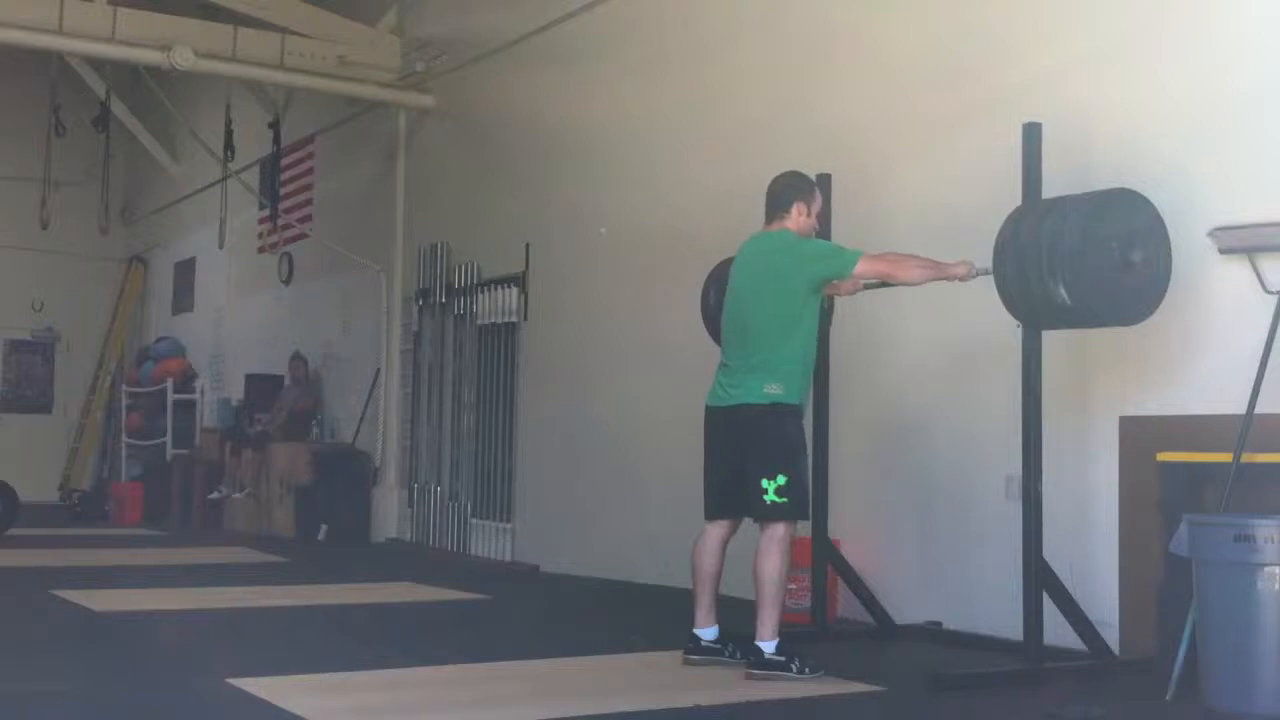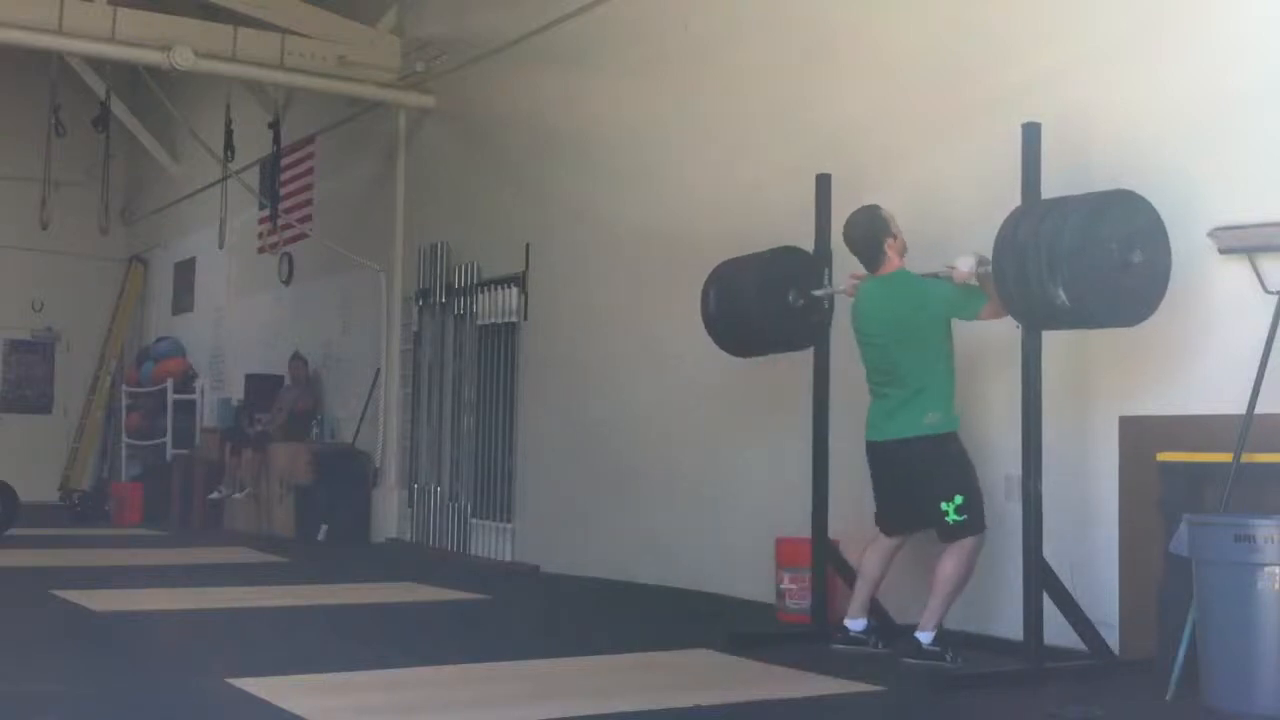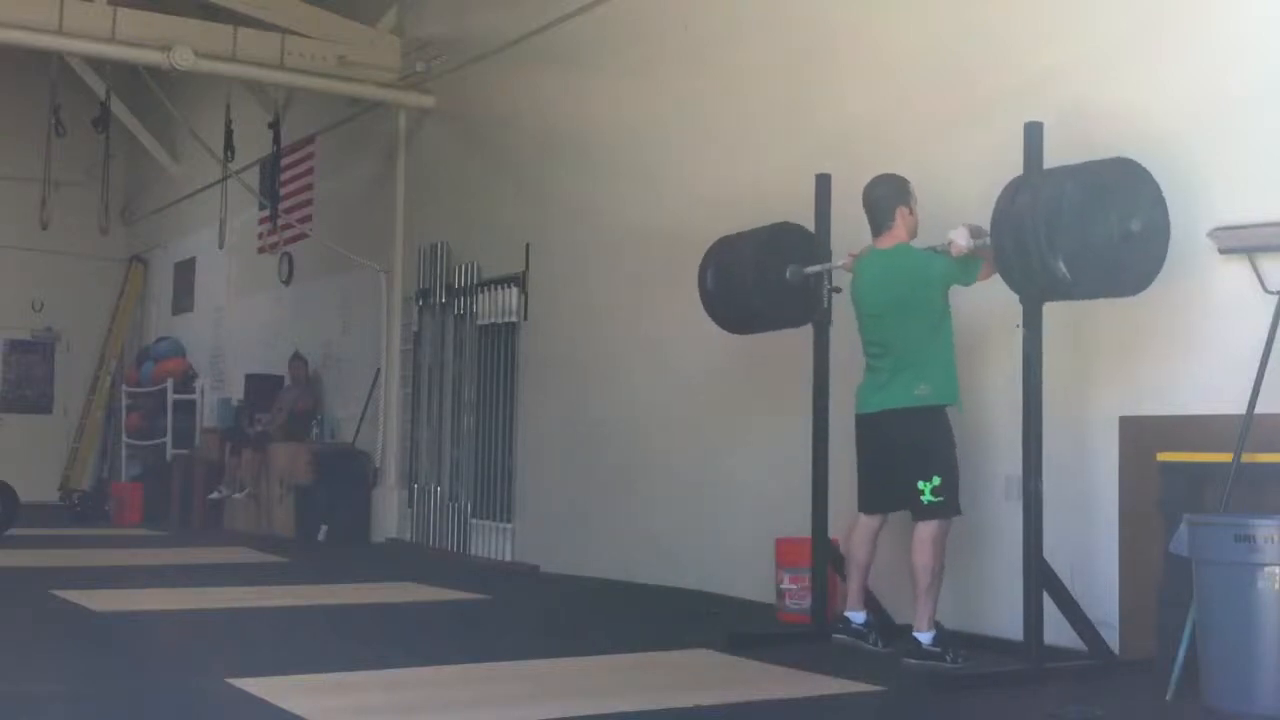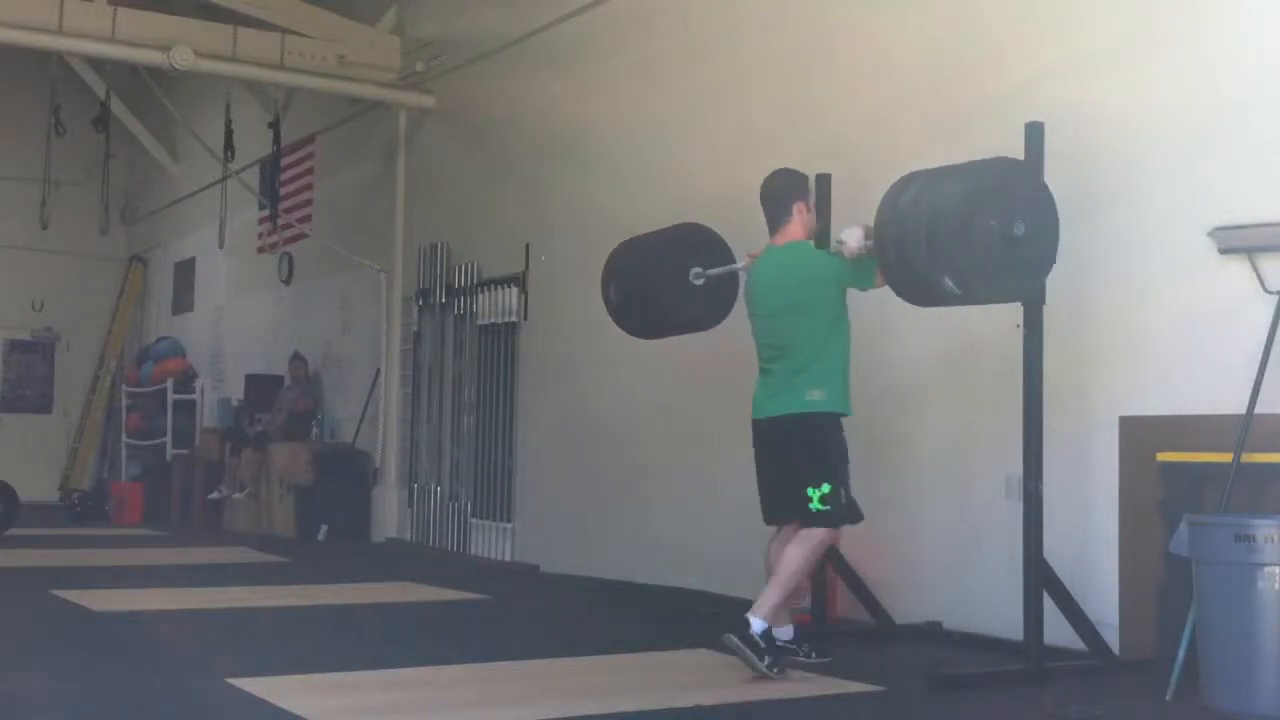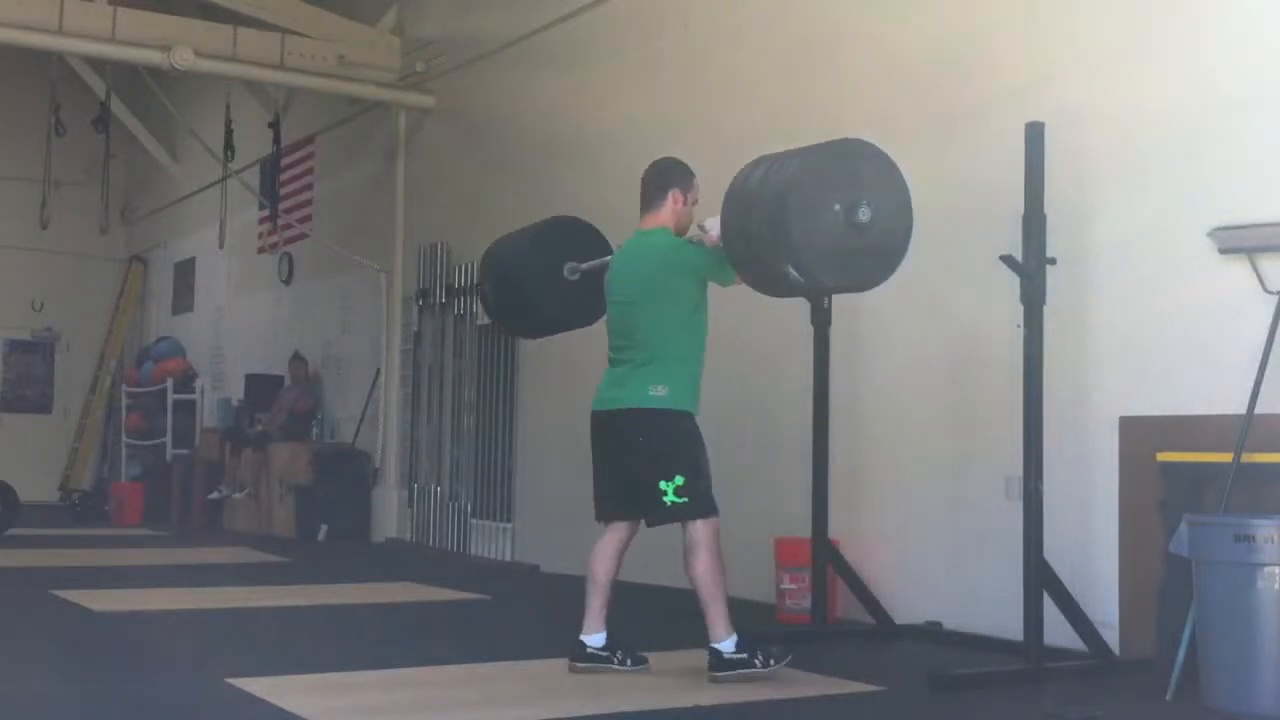
dt=1s
person 1, frame 1
left shoulder: (751, 251)
right shoulder: (801, 252)
right elbow: (889, 267)
left wrist: (831, 288)
right wrist: (949, 270)
left hip: (725, 407)
right hip: (767, 408)
left knee: (721, 521)
right knee: (777, 525)
left ankle: (703, 636)
right ankle: (767, 651)
person 1, frame 2
left shoulder: (862, 302)
right shoulder: (930, 293)
right elbow: (999, 308)
right wrist: (979, 273)
left hip: (883, 438)
right hip: (927, 438)
left knee: (892, 532)
right knee: (966, 536)
left ankle: (853, 626)
right ankle: (924, 639)
person 1, frame 3
left shoulder: (862, 271)
right shoulder: (926, 264)
right elbow: (989, 265)
right wrist: (973, 242)
left hip: (872, 410)
right hip: (918, 410)
left knee: (870, 514)
right knee: (931, 520)
left ankle: (853, 617)
right ankle: (923, 637)
person 1, frame 4
left shoulder: (757, 271)
right shoulder: (821, 264)
right elbow: (881, 274)
right wrist: (862, 249)
left hip: (770, 414)
right hip: (811, 413)
left knee: (790, 526)
right knee: (819, 528)
left ankle: (779, 634)
right ankle: (753, 628)
person 1, frame 5
left shoulder: (622, 256)
right shoulder: (677, 252)
right elbow: (744, 270)
right wrist: (722, 241)
left hip: (613, 408)
right hip: (657, 410)
left knee: (619, 524)
right knee: (701, 524)
left ankle: (593, 642)
right ankle: (726, 648)
